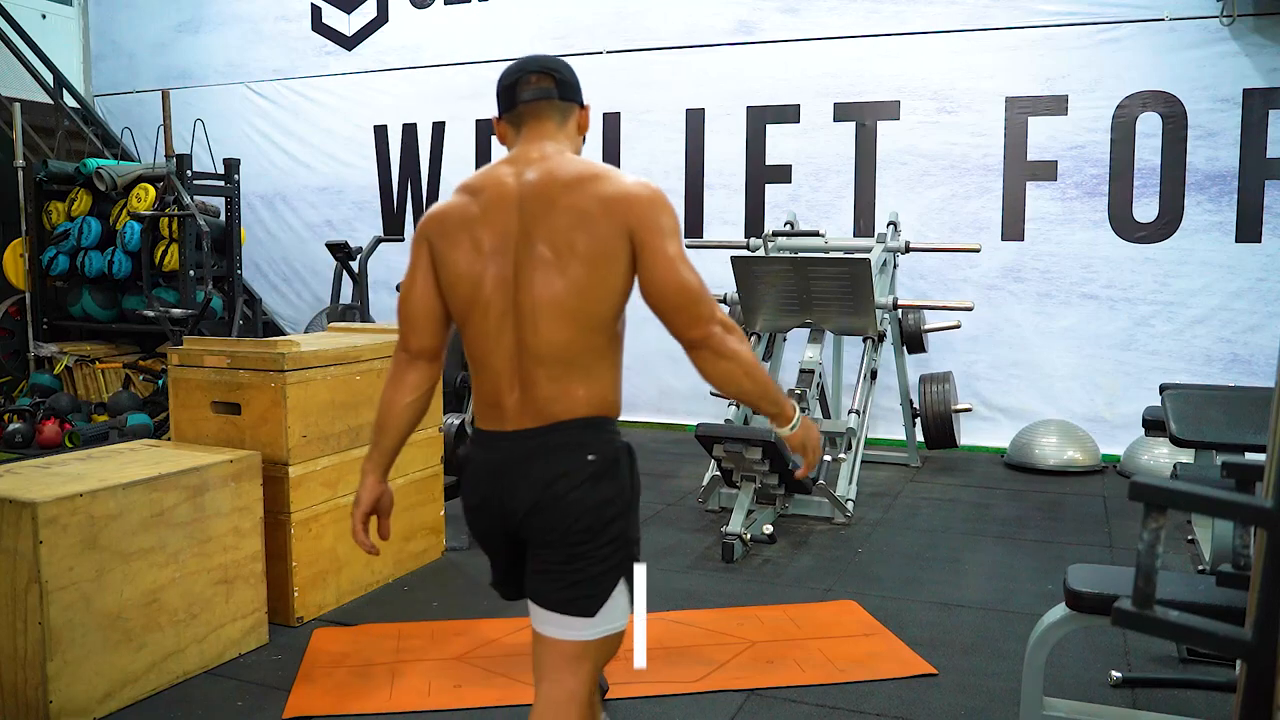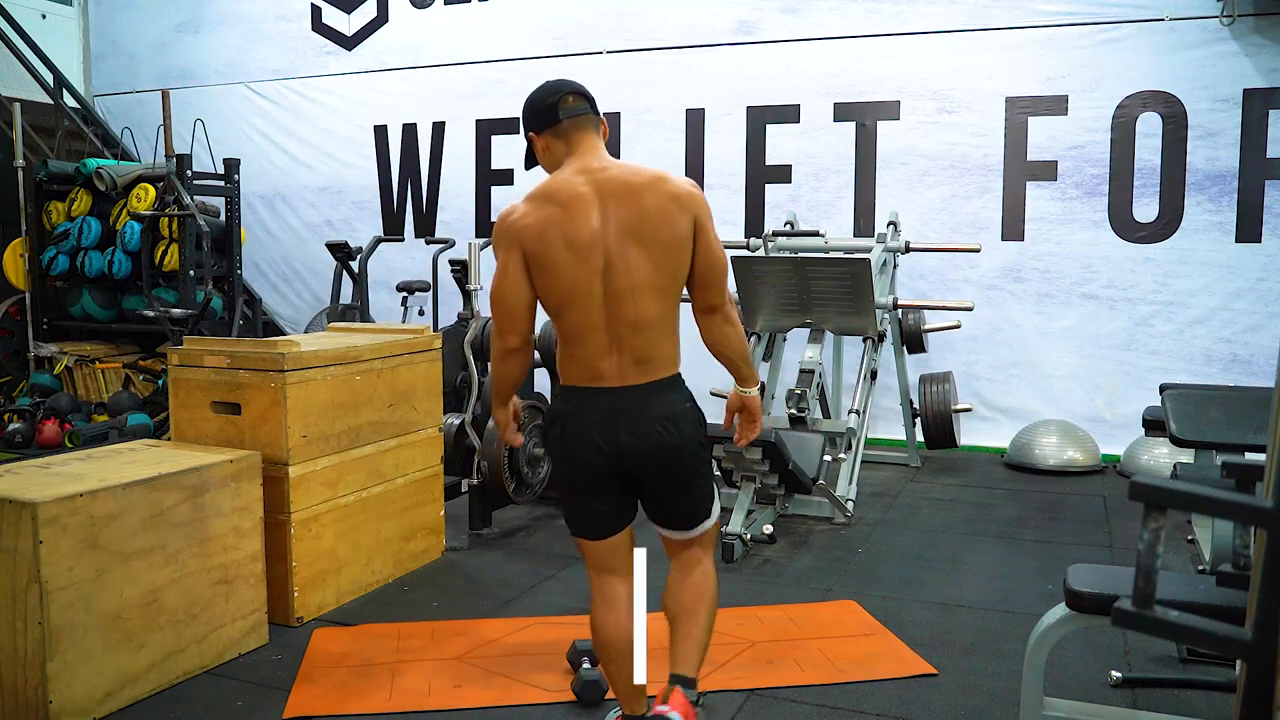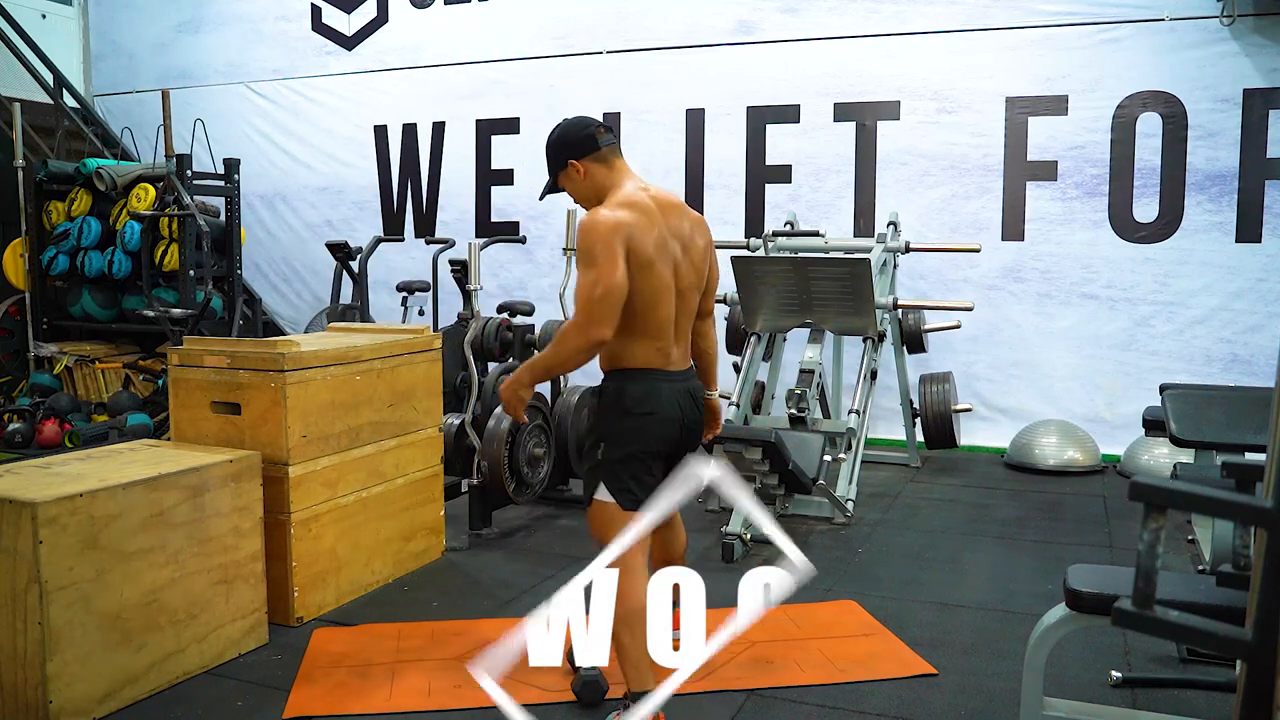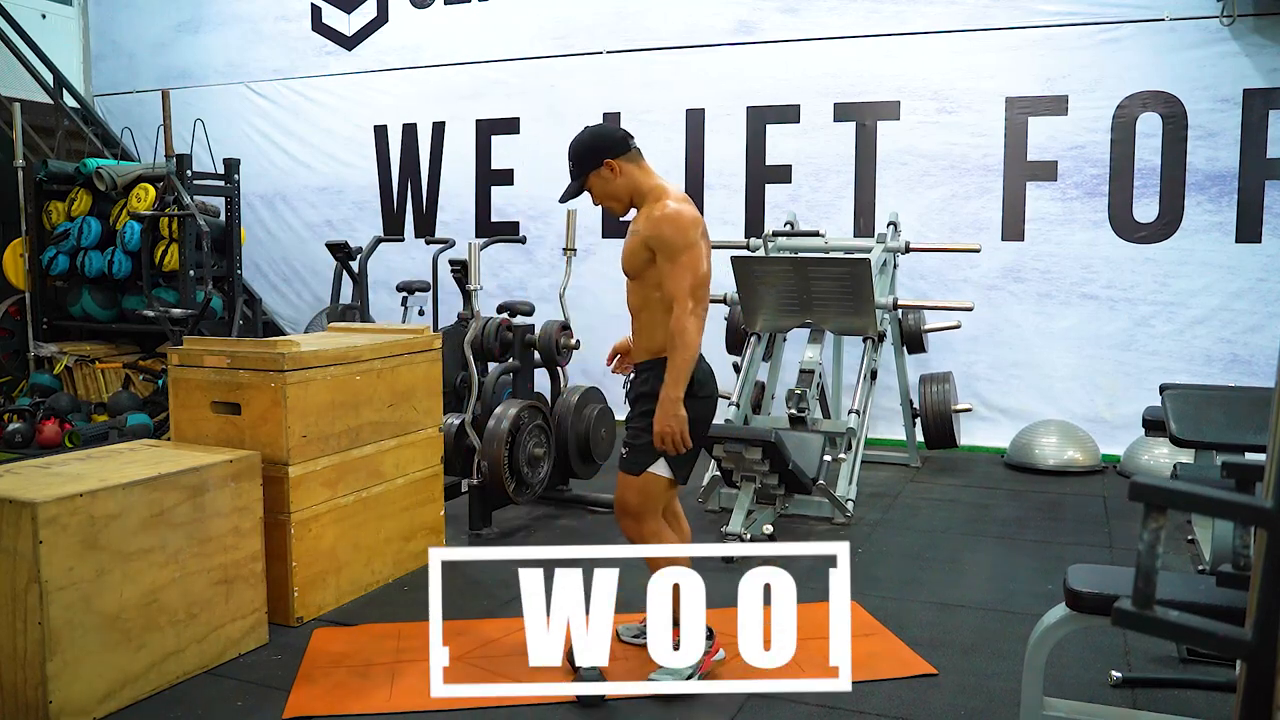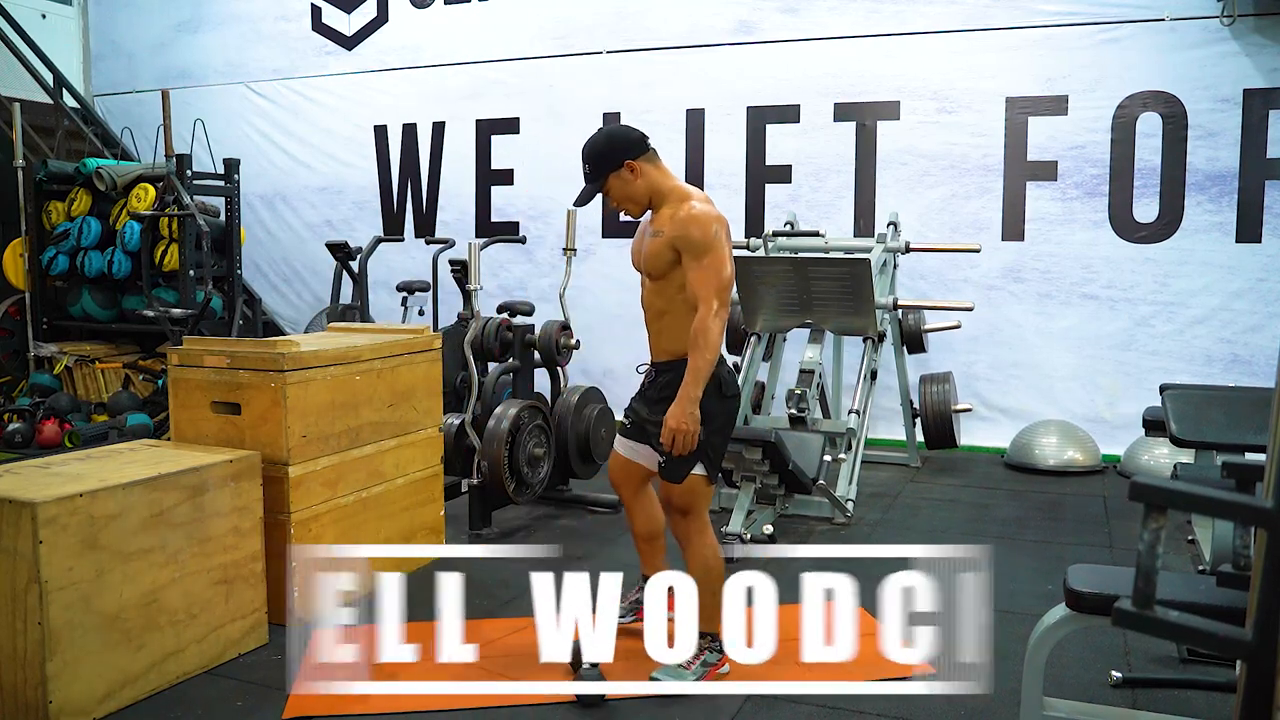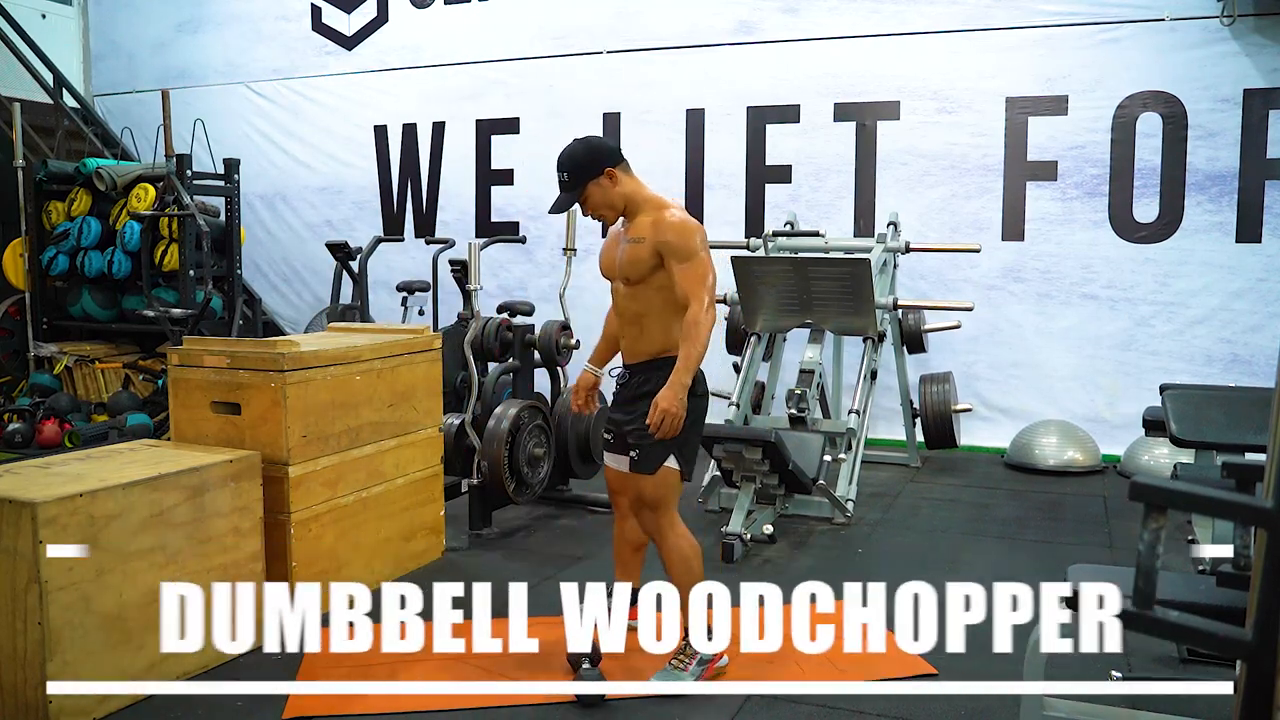
dt=0.4s
person 1, frame 1
left shoulder: (446, 217)
right shoulder: (628, 200)
left elbow: (414, 359)
right elbow: (707, 335)
left wrist: (375, 472)
right wrist: (788, 418)
left hip: (490, 469)
right hip: (582, 468)
left knee: (563, 633)
person 1, frame 2
left shoulder: (522, 218)
right shoulder: (679, 196)
left elbow: (510, 340)
right elbow: (716, 309)
left wrist: (502, 402)
right wrist: (747, 384)
left hip: (580, 420)
right hip: (664, 411)
left knee: (609, 576)
right knee: (692, 551)
person 1, frame 3
left shoulder: (606, 221)
right shoulder: (690, 219)
left elbow: (595, 328)
left wrist: (522, 379)
right wrist: (709, 392)
left hip: (634, 399)
right hip: (683, 393)
left knee: (623, 551)
right knee: (662, 514)
right ankle: (669, 621)
person 1, frame 4
left shoulder: (671, 216)
right shoulder: (656, 215)
left elbow: (689, 310)
left wrist: (671, 398)
right wrist: (639, 342)
left hip: (675, 386)
right hip: (664, 379)
left knee: (636, 513)
right knee: (659, 503)
left ankle: (700, 637)
right ankle: (672, 618)
person 1, frame 5
left shoulder: (697, 218)
right shoulder: (654, 219)
left elbow: (711, 312)
left wrist: (688, 399)
left hip: (694, 385)
right hip: (659, 376)
left knee: (685, 512)
right knee: (625, 476)
left ankle: (710, 646)
person 1, frame 6
left shoulder: (674, 225)
right shoulder: (617, 232)
left elbow: (700, 309)
left wrist: (677, 387)
right wrist: (593, 365)
left hip: (667, 384)
right hip: (630, 380)
left knee: (656, 511)
right knee: (623, 498)
left ankle: (703, 644)
right ankle: (624, 602)
